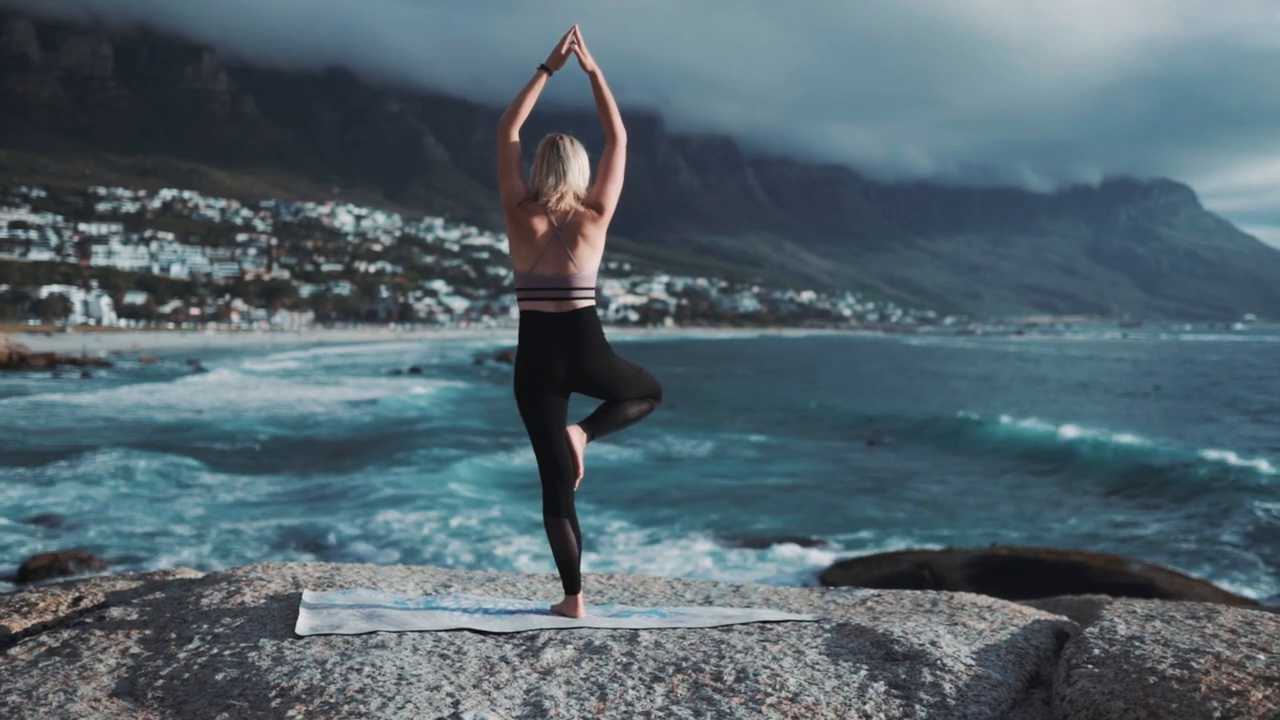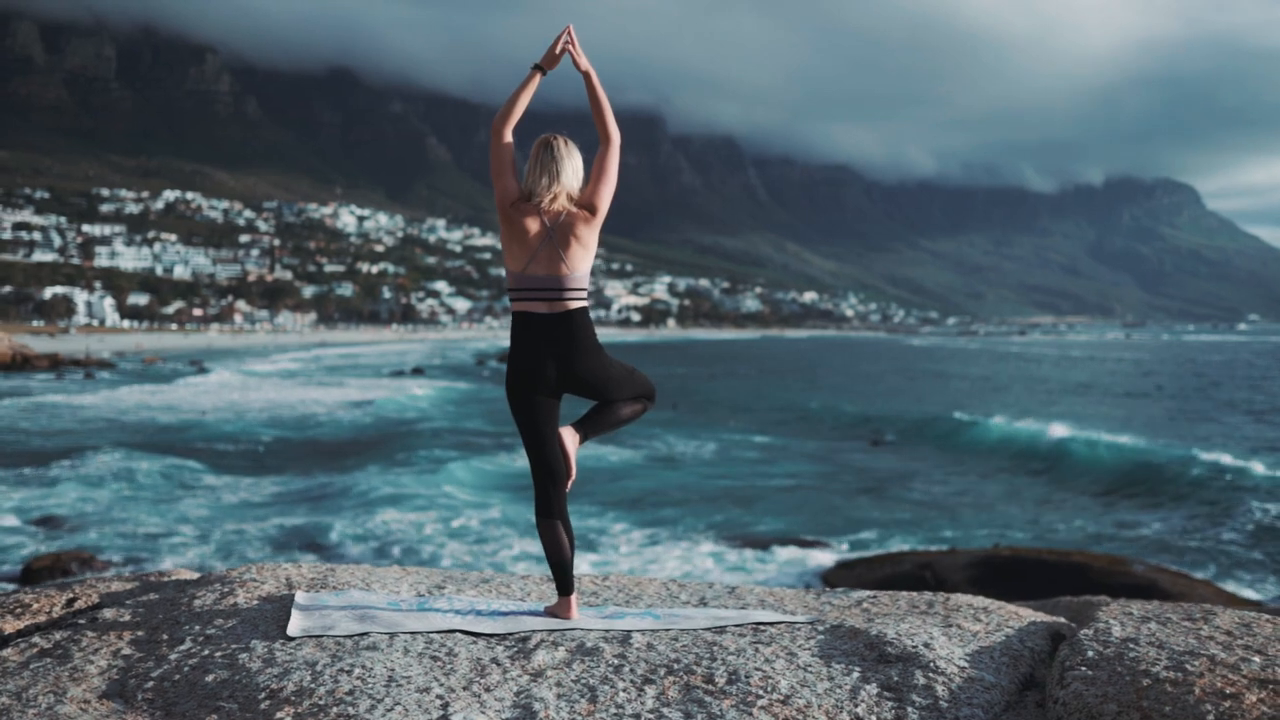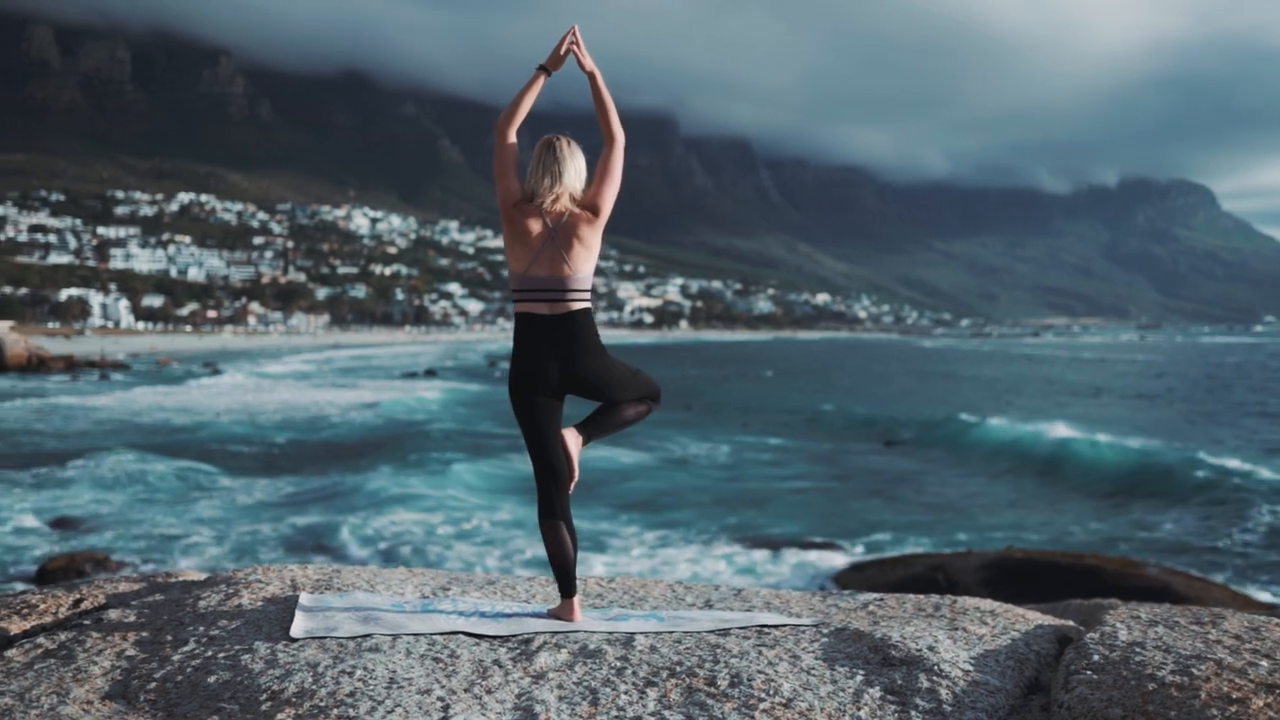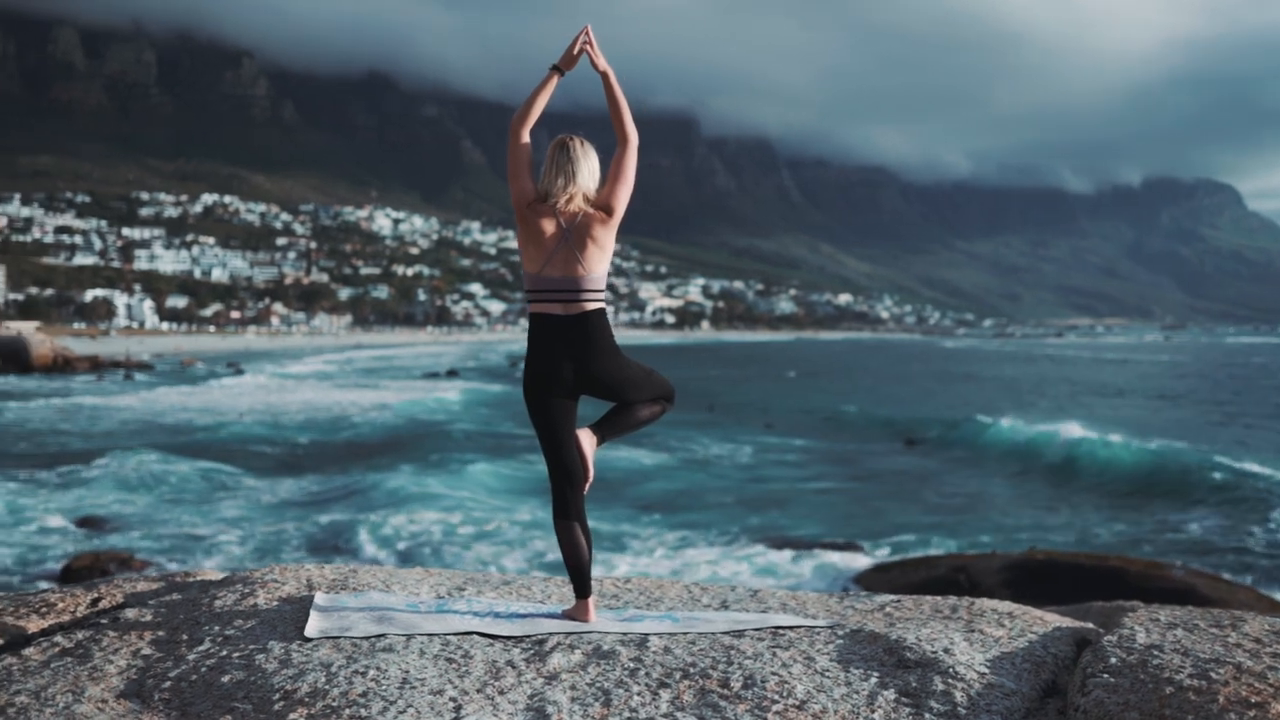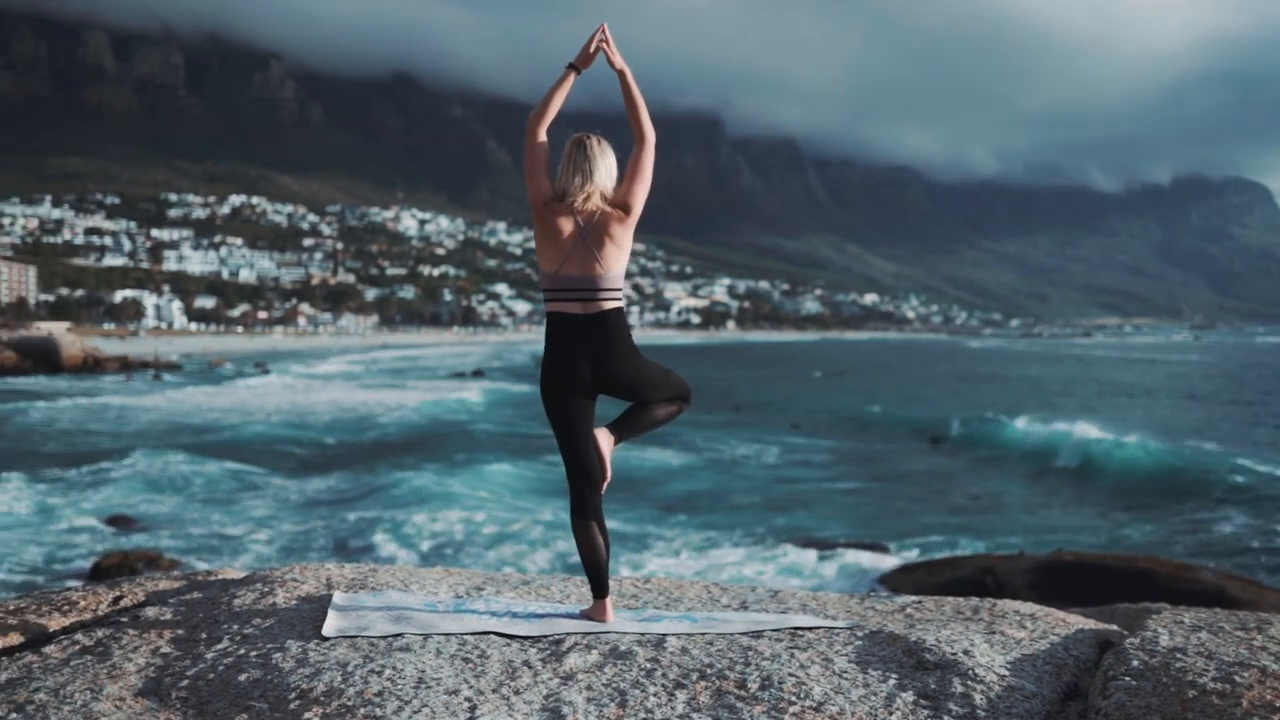
dt=0.3s
person 1, frame 1
left shoulder: (520, 215)
right shoulder: (594, 217)
left elbow: (507, 132)
right elbow: (618, 138)
left wrist: (547, 68)
right wrist: (591, 69)
left hip: (536, 359)
right hip: (585, 352)
left knee: (556, 484)
right knee: (649, 391)
left ankle: (572, 599)
right ankle: (583, 433)
person 1, frame 2
left shoulder: (513, 216)
right shoulder: (587, 218)
left elbow: (500, 132)
right elbow: (612, 139)
left wrist: (541, 68)
right wrist: (585, 69)
left hip: (527, 359)
right hip: (578, 354)
left knee: (548, 485)
right knee: (643, 391)
left ankle: (566, 600)
right ankle: (577, 433)
person 1, frame 3
left shoulder: (515, 216)
right shoulder: (590, 219)
left elbow: (504, 133)
right elbow: (616, 139)
left wrist: (547, 69)
right wrist: (590, 69)
left hip: (530, 360)
right hip: (581, 355)
left knee: (551, 488)
right knee: (647, 392)
left ankle: (568, 602)
right ankle: (579, 434)
person 1, frame 4
left shoulder: (529, 217)
right shoulder: (604, 219)
left elbow: (518, 133)
right elbow: (629, 140)
left wrist: (559, 69)
right wrist: (603, 69)
left hip: (544, 361)
right hip: (595, 355)
left knee: (565, 488)
right knee: (661, 393)
left ankle: (584, 604)
right ankle: (594, 436)
person 1, frame 5
left shoulder: (546, 216)
right shoulder: (622, 217)
left elbow: (535, 132)
right elbow: (647, 138)
left wrist: (576, 67)
right wrist: (620, 67)
left hip: (562, 360)
right hip: (613, 354)
left knee: (583, 487)
right knee: (678, 393)
left ankle: (601, 604)
right ankle: (611, 435)
